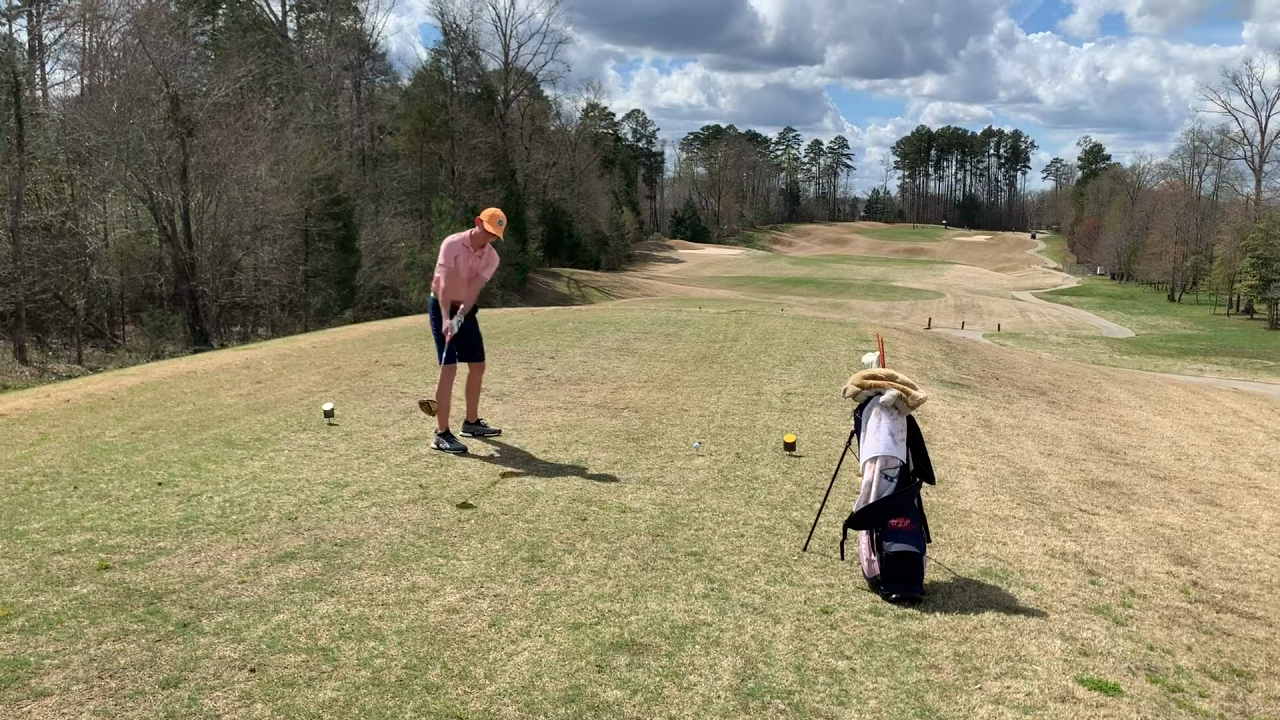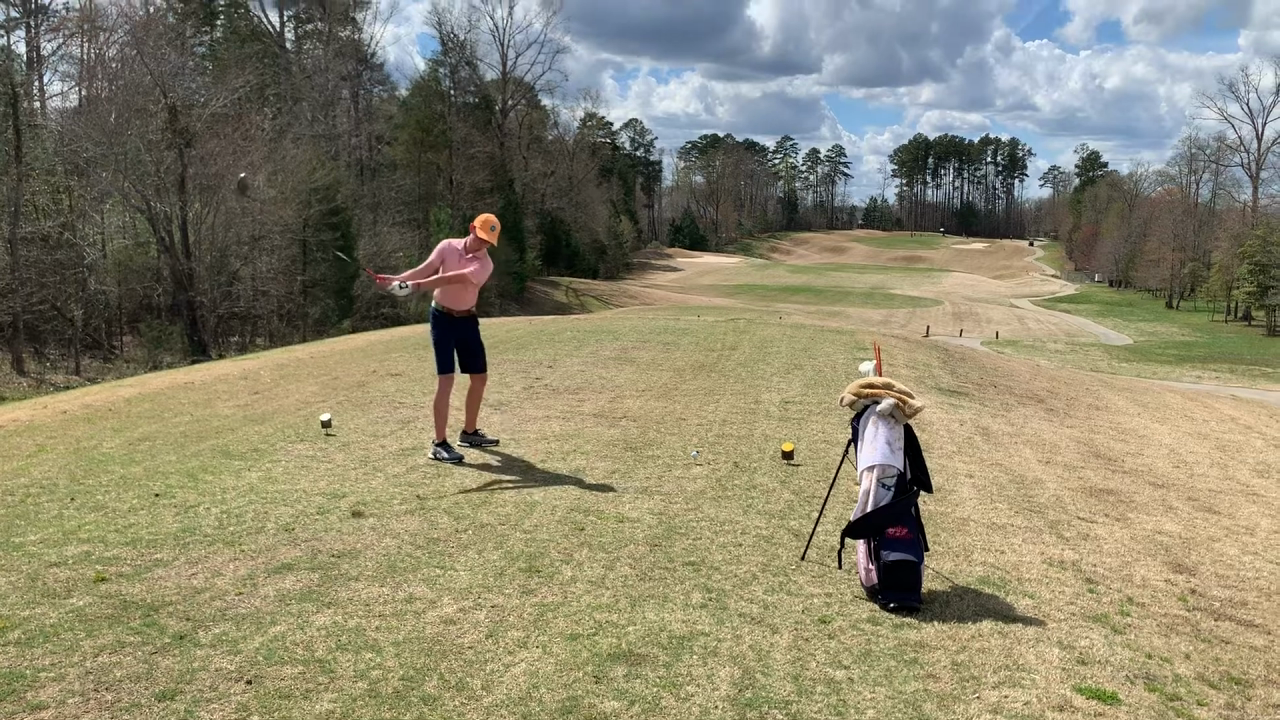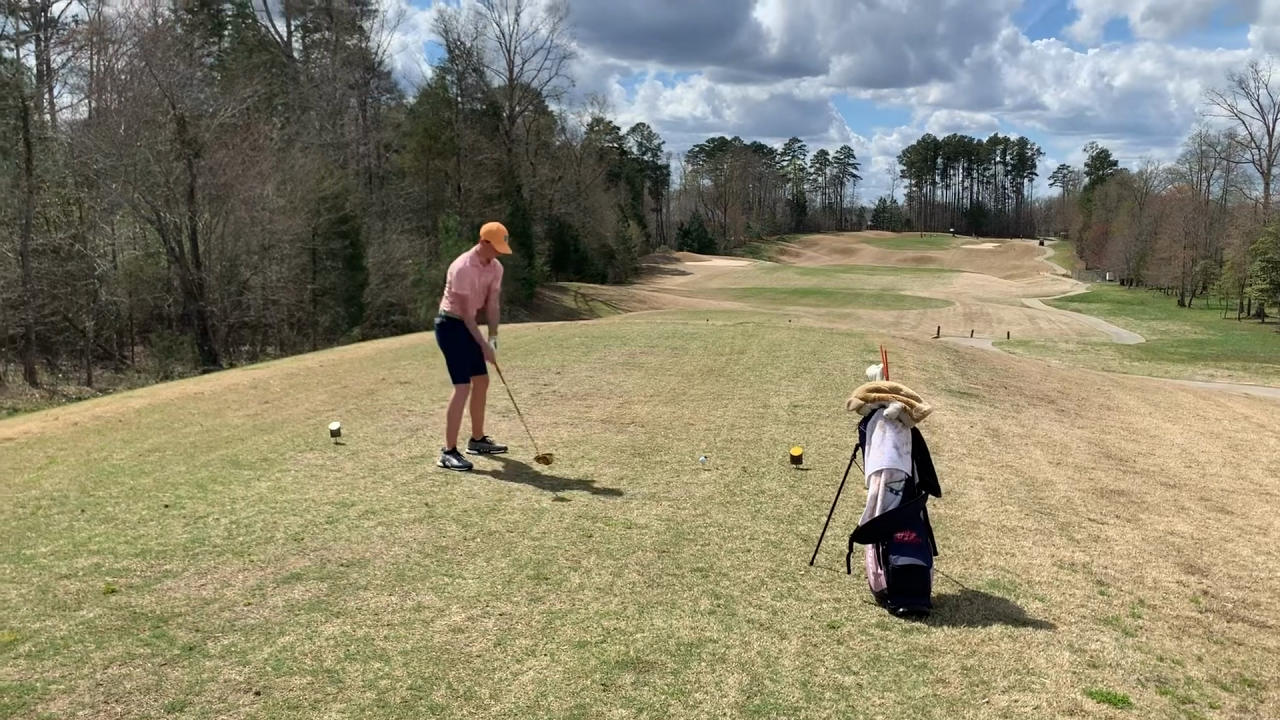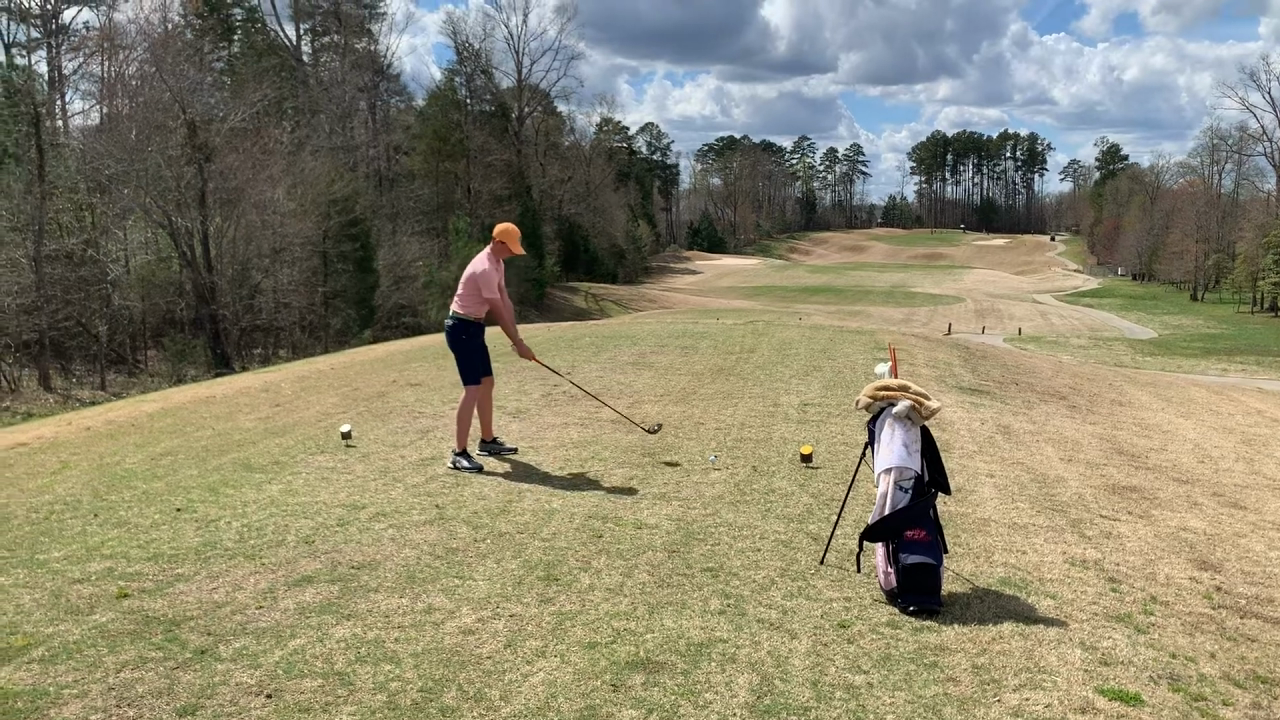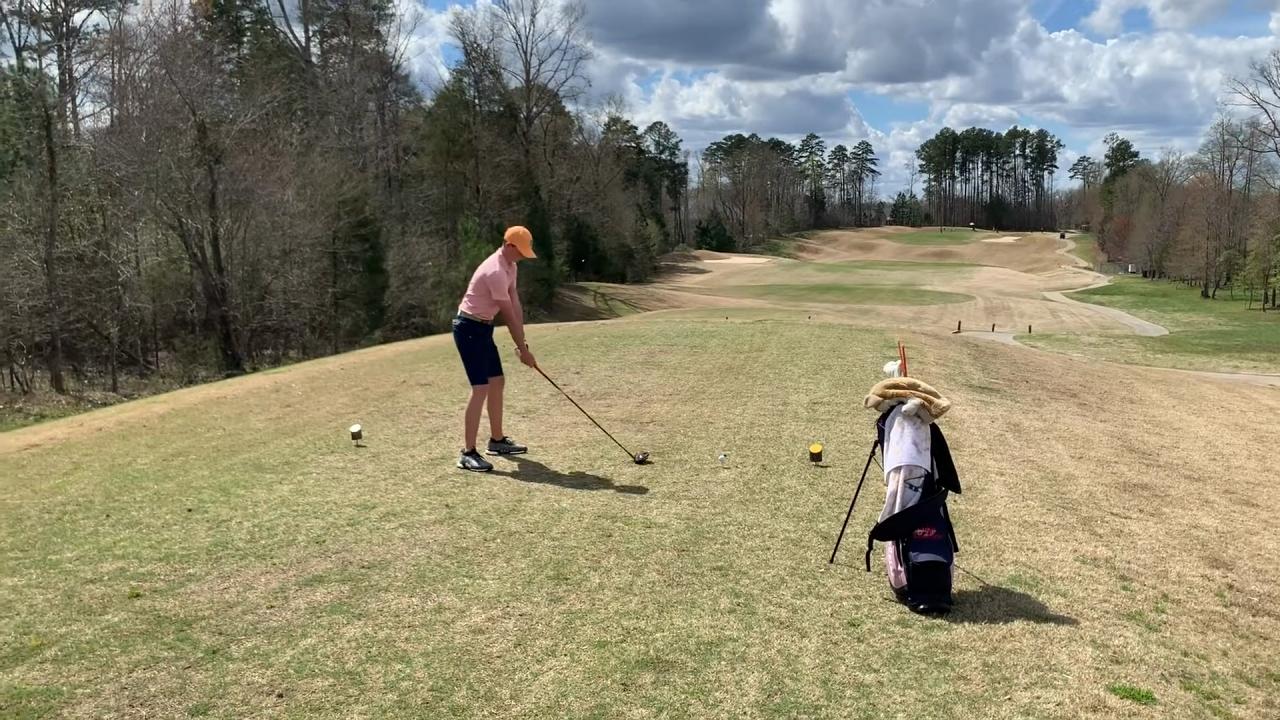
dt=0.4s
person 1, frame 1
left shoulder: (492, 257)
right shoulder: (452, 243)
left elbow: (474, 290)
right elbow: (444, 282)
left wrist: (458, 319)
right wrist: (445, 318)
left hip: (465, 311)
right hip: (442, 308)
left knee: (478, 367)
right knee: (449, 368)
left ankle: (471, 422)
right ankle: (442, 433)
person 1, frame 2
left shoulder: (485, 264)
right shoulder: (447, 247)
left elbow: (450, 279)
right elbow: (423, 270)
left wrist: (411, 287)
right wrist: (395, 279)
left hip: (467, 321)
right hip: (442, 318)
left knee: (480, 378)
right knee: (446, 379)
left ankle: (469, 432)
right ankle: (439, 444)
person 1, frame 3
left shoulder: (496, 268)
right shoulder: (462, 267)
left elbow: (492, 305)
right elbow: (466, 311)
left wrist: (492, 339)
right wrist: (483, 344)
left hip: (471, 329)
right hip: (450, 326)
left knee: (481, 382)
right knee: (463, 387)
left ankle: (477, 439)
right ankle: (448, 451)
person 1, frame 4
left shoulder: (497, 264)
right shoulder: (484, 269)
left elbow: (506, 303)
right elbow: (498, 312)
left wrist: (517, 338)
right wrist: (519, 344)
left hip: (473, 328)
right hip: (462, 328)
left knee: (487, 383)
right knee: (473, 389)
left ankle: (487, 440)
right ankle: (459, 453)
person 1, frame 5
left shoulder: (510, 267)
right shoulder: (495, 272)
left elbow: (515, 306)
right elbow: (508, 315)
left wrist: (522, 342)
right wrist: (523, 350)
left hip: (482, 328)
right hip: (469, 329)
left knee: (497, 382)
right knee: (480, 388)
left ankle: (497, 440)
right ankle: (468, 453)
